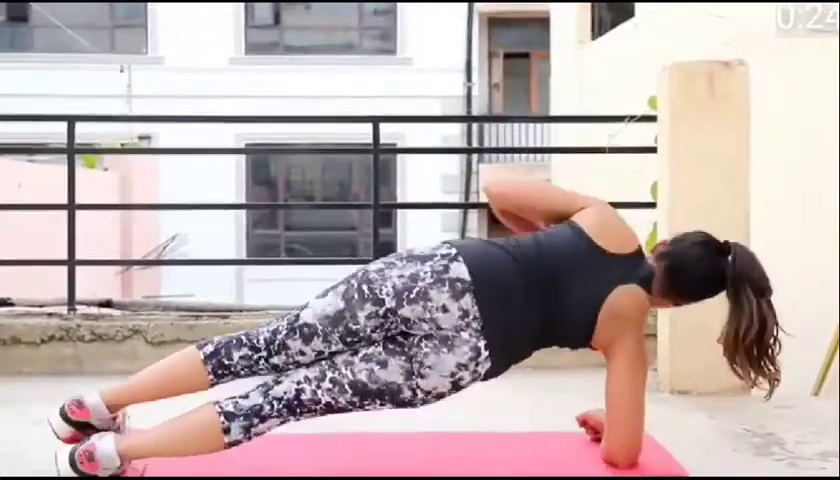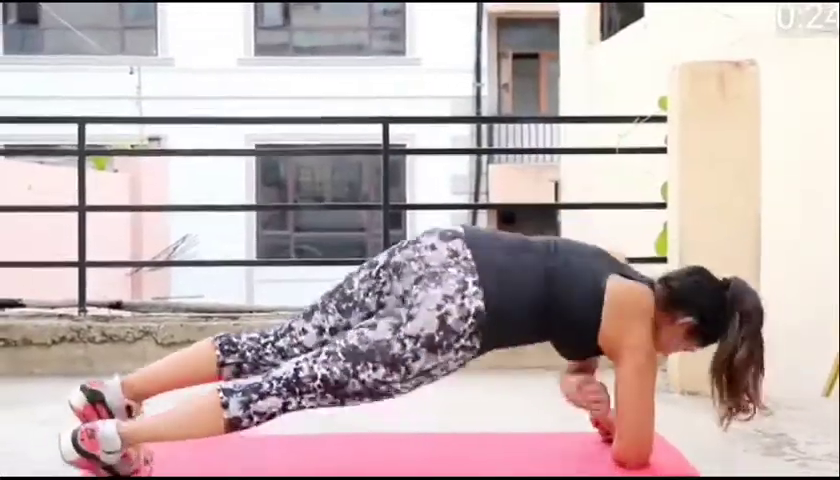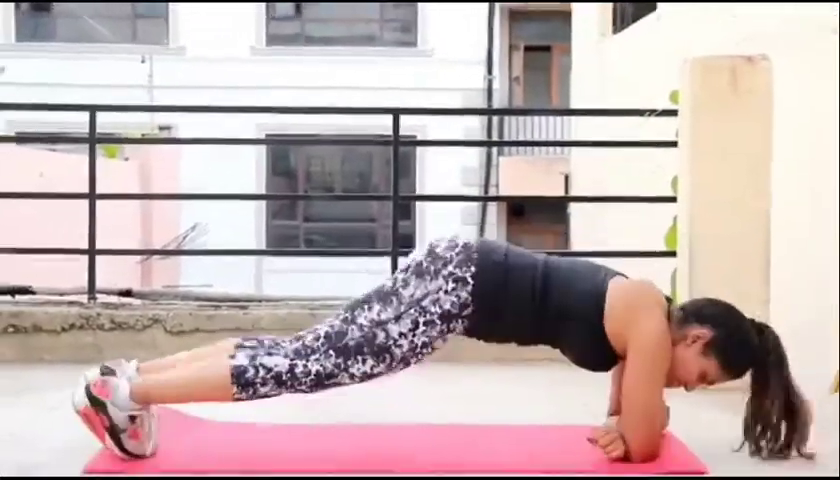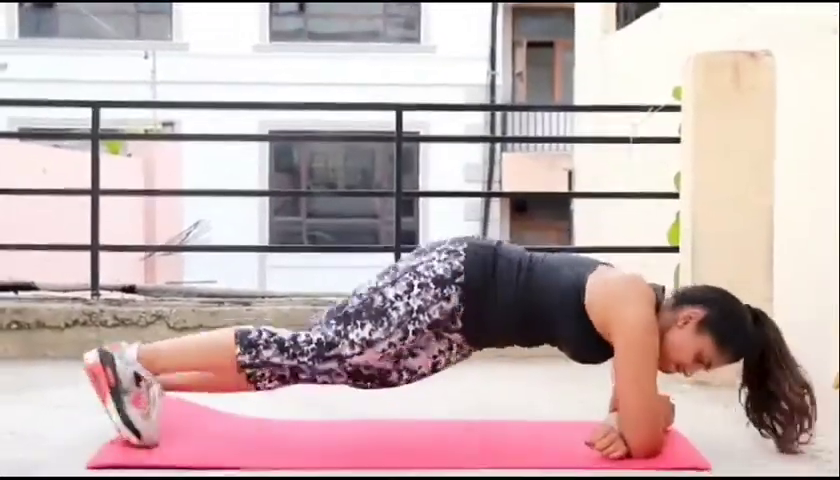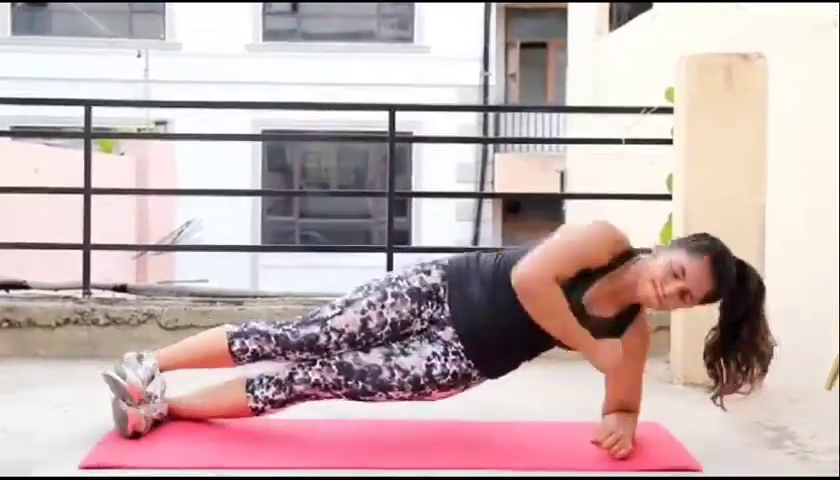
dt=0.3s
person 1, frame 1
left shoulder: (606, 224)
right shoulder: (630, 323)
left elbow: (499, 194)
left hip: (438, 273)
right hip: (460, 351)
left knee: (264, 347)
right knee: (288, 397)
left ankle: (95, 406)
person 1, frame 2
left shoulder: (622, 287)
right shoulder: (639, 325)
left wrist: (585, 385)
right wrist: (615, 417)
left hip: (440, 249)
right hip: (451, 302)
left knee: (282, 346)
right knee: (302, 384)
left ankle: (117, 390)
person 1, frame 3
left shoulder: (639, 312)
right shoulder: (650, 322)
left elbow: (627, 422)
right elbow: (642, 447)
left wrist: (620, 425)
right wrist: (637, 425)
left hip: (465, 268)
right hip: (462, 275)
left knee: (308, 351)
right knee: (314, 362)
left ankle: (136, 374)
right ankle: (127, 393)
person 1, frame 4
left shoulder: (643, 321)
right shoulder: (636, 309)
left elbow: (629, 418)
right elbow: (643, 432)
left wrist: (624, 421)
right wrist: (649, 418)
left hip: (465, 327)
right hip: (452, 277)
left knee: (330, 369)
right knee: (313, 349)
left ankle: (160, 381)
right ankle: (137, 361)
person 1, frame 5
left shoulder: (634, 324)
right shoulder: (608, 240)
left elbow: (620, 399)
right elbow: (526, 275)
left wrist: (623, 422)
right wrist: (592, 344)
left hip: (467, 356)
right hip: (441, 289)
left knee: (324, 379)
right knee: (304, 339)
left ankle: (164, 402)
right ankle: (152, 365)
